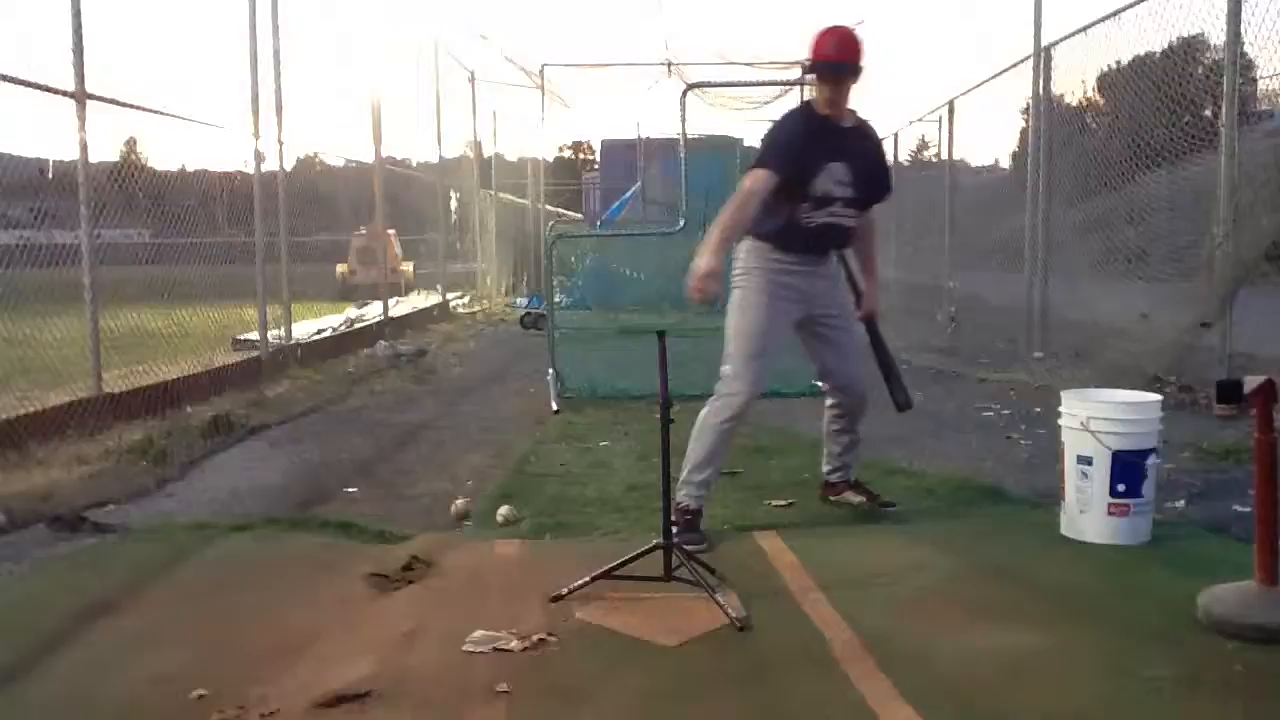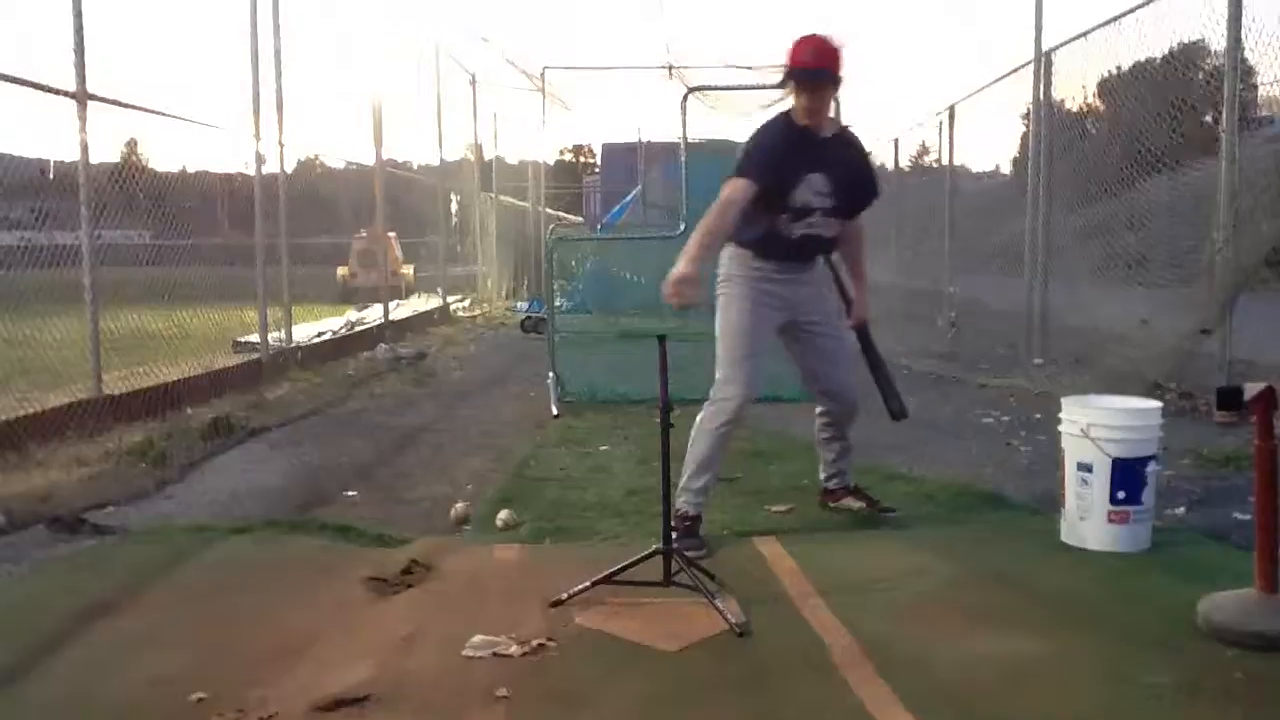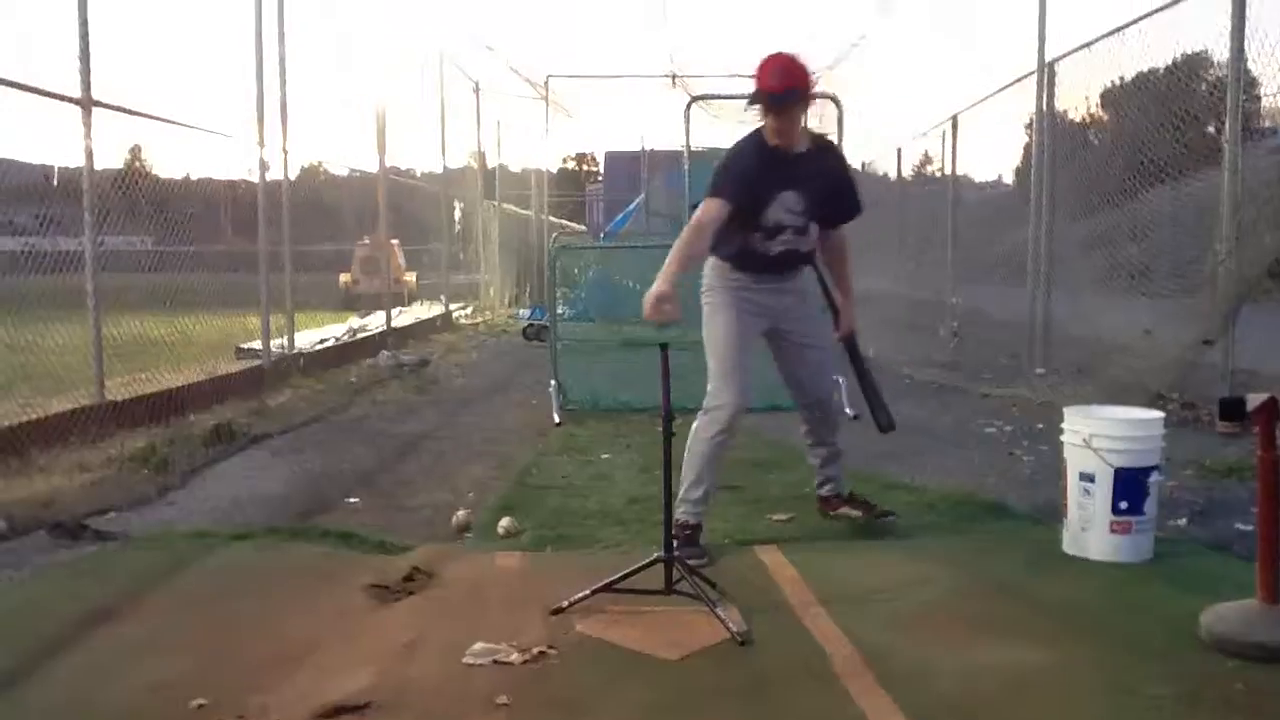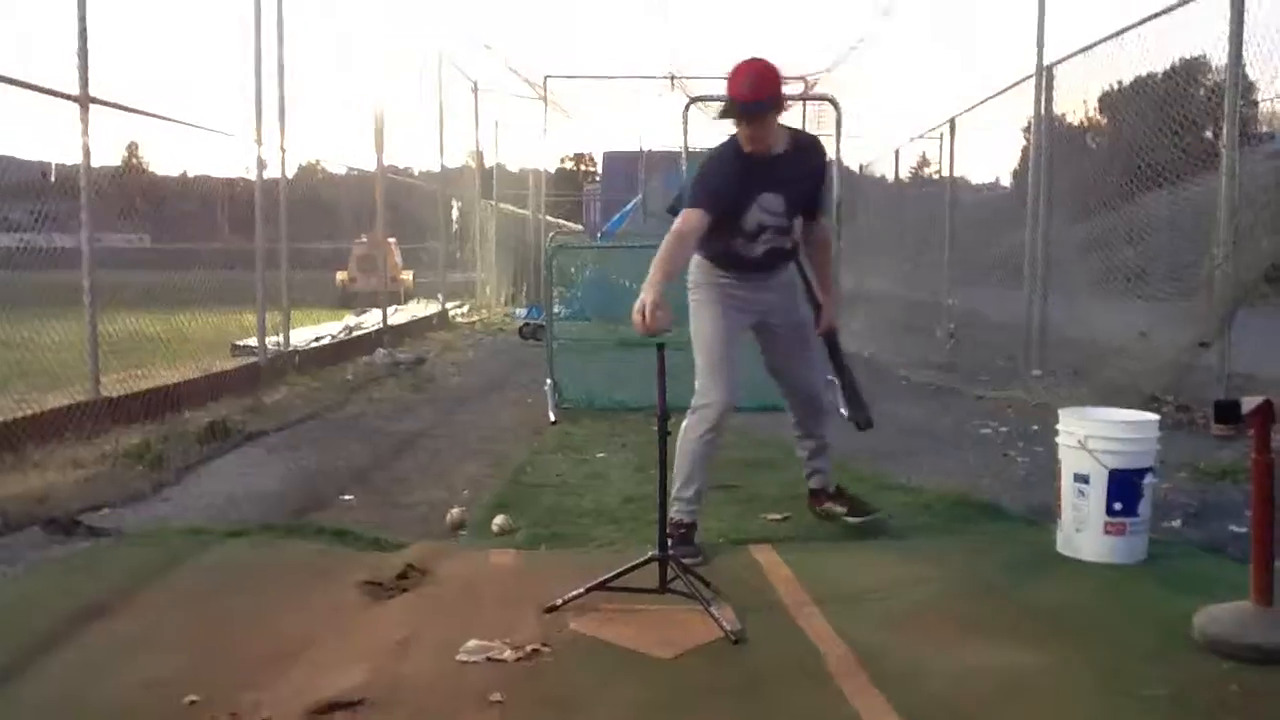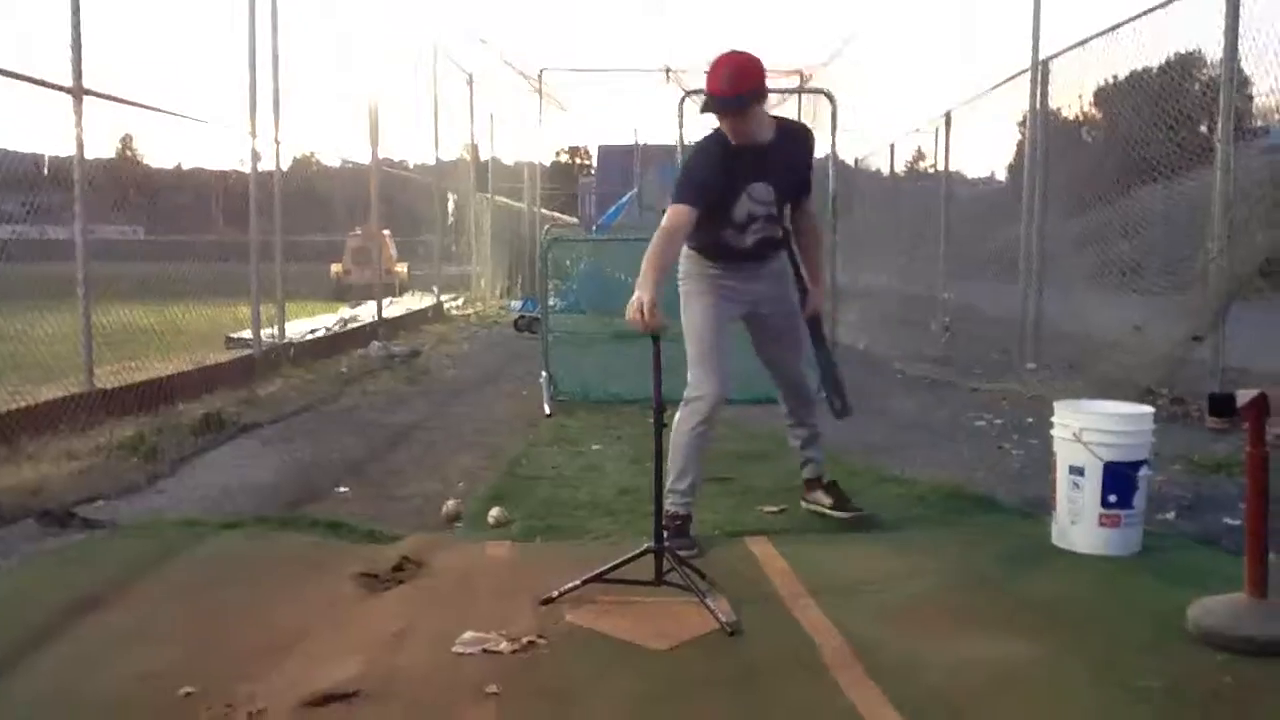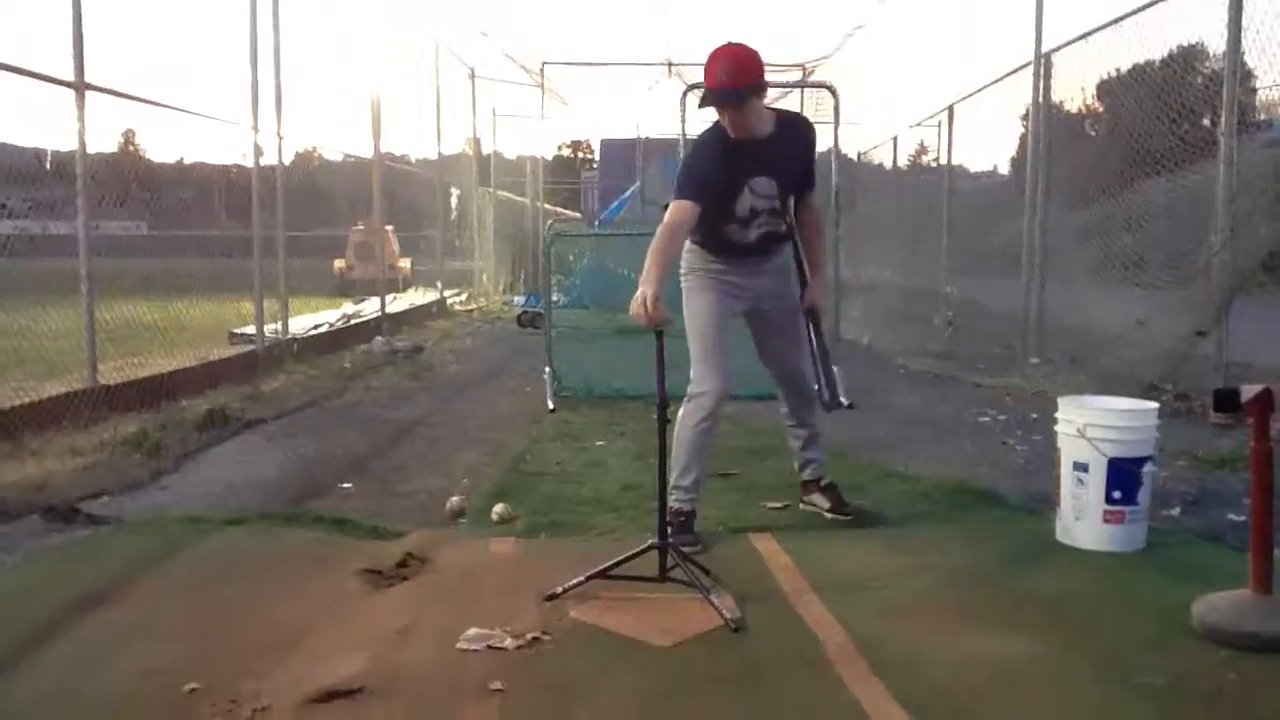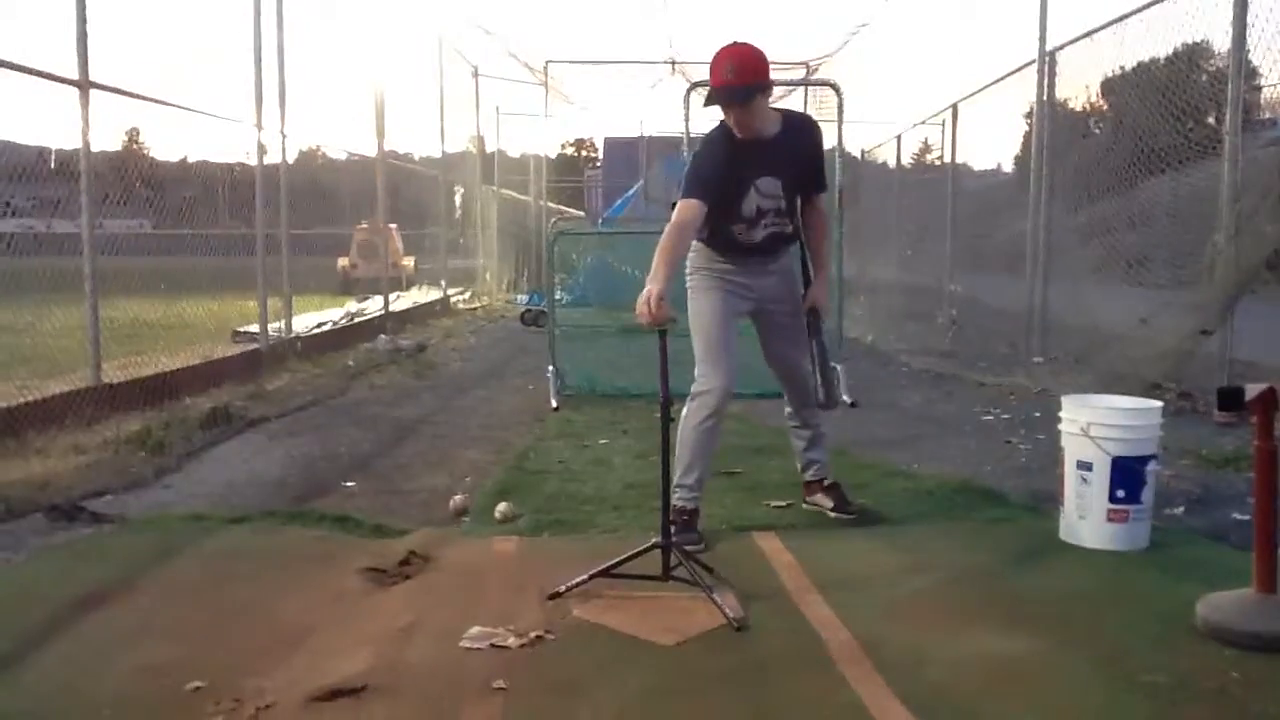
dt=0.1s
person 1, frame 1
left shoulder: (864, 141)
right shoulder: (794, 130)
right elbow: (751, 192)
left wrist: (869, 282)
right wrist: (711, 252)
left hip: (823, 271)
right hip: (767, 266)
left knee: (851, 385)
right knee: (740, 388)
left ankle: (838, 478)
right ankle: (687, 505)
person 1, frame 2
left shoulder: (848, 149)
right shoulder: (774, 139)
left elbow: (848, 223)
right elbow: (731, 200)
left wrist: (859, 291)
right wrist: (689, 260)
left hip: (809, 277)
right hip: (750, 273)
left knee: (841, 391)
right knee: (733, 393)
left ankle: (836, 484)
right ankle: (686, 511)
person 1, frame 3
left shoulder: (828, 160)
right shoulder: (745, 159)
left elbow: (831, 236)
right elbow: (706, 221)
left wrist: (845, 303)
right wrist: (667, 278)
left hip: (794, 286)
right hip: (733, 285)
left knee: (821, 397)
right knee: (726, 402)
left ankle: (831, 492)
right ankle: (687, 520)
person 1, frame 4
left shoulder: (808, 155)
right shoulder: (723, 164)
left elbow: (814, 229)
right elbow: (686, 229)
left wrist: (827, 298)
right wrist: (652, 290)
left hip: (780, 281)
right hip: (719, 282)
left knee: (809, 389)
right knee: (715, 400)
left ankle: (820, 487)
right ankle: (681, 519)
person 1, frame 5
left shoulder: (796, 141)
right shoulder: (707, 158)
left elbow: (803, 213)
right elbow: (673, 226)
left wrist: (816, 283)
right wrist: (646, 288)
left hip: (771, 272)
right hip: (709, 275)
left knee: (798, 381)
right knee: (707, 391)
left ankle: (813, 480)
right ankle: (675, 512)
person 1, frame 6
left shoulder: (797, 133)
right shoulder: (707, 152)
left elbow: (805, 207)
right elbow: (676, 221)
left wrist: (816, 277)
right wrist: (650, 283)
left hip: (773, 267)
right hip: (711, 270)
left knee: (797, 378)
right knee: (710, 387)
left ankle: (813, 480)
right ankle: (679, 508)
person 1, frame 7
left shoulder: (803, 134)
right shoulder: (714, 152)
left elbow: (812, 206)
right elbow: (684, 222)
left wrist: (820, 277)
right wrist: (657, 281)
left hip: (779, 268)
right hip: (717, 270)
left knee: (802, 378)
right knee: (714, 386)
left ankle: (816, 479)
right ankle: (683, 505)
